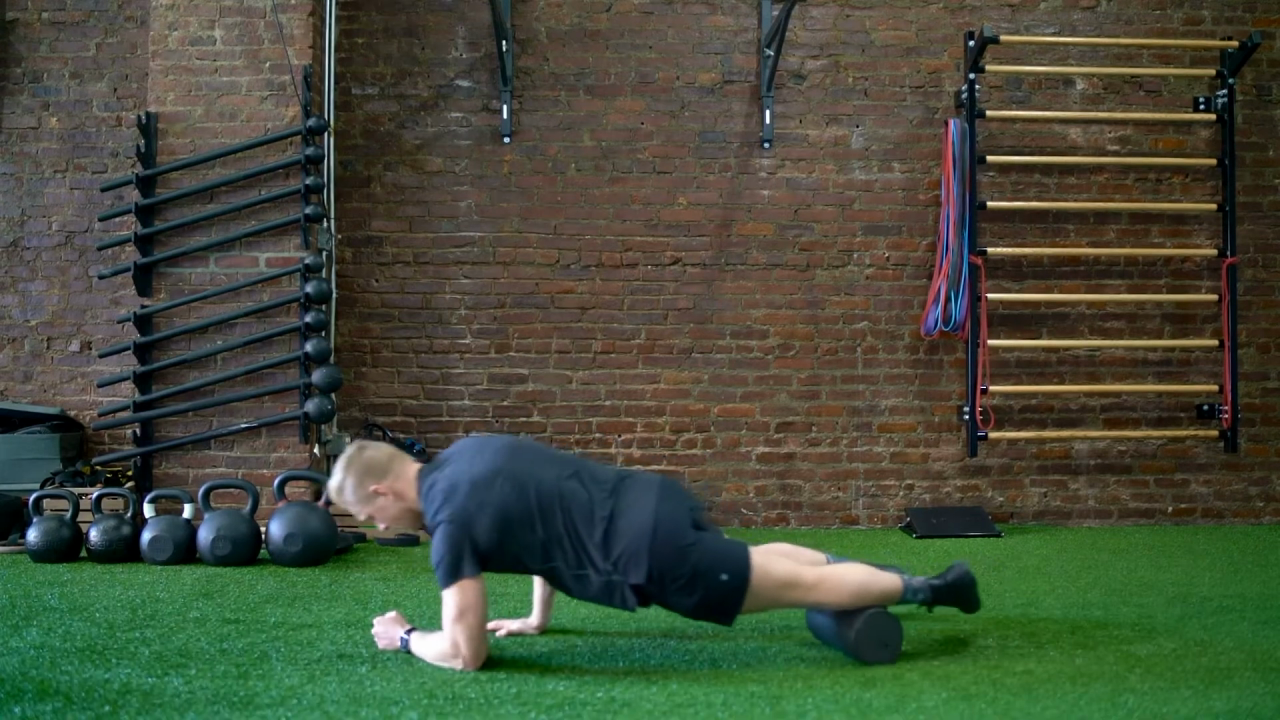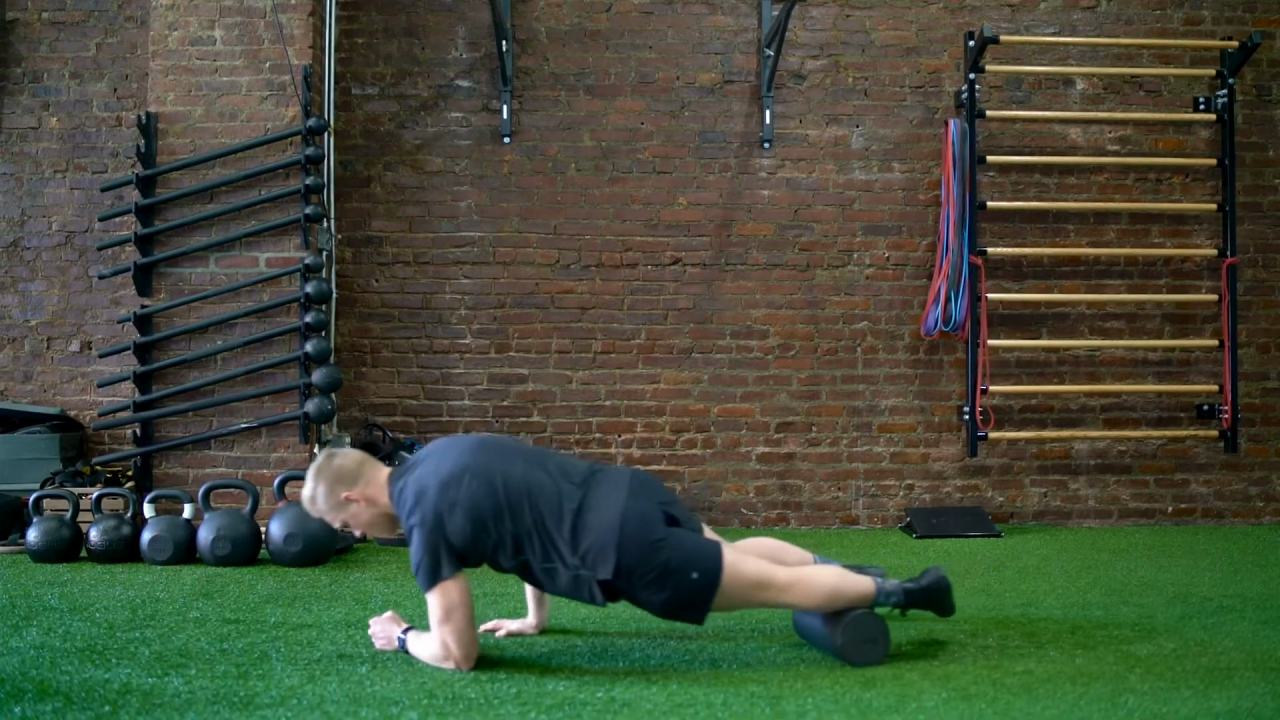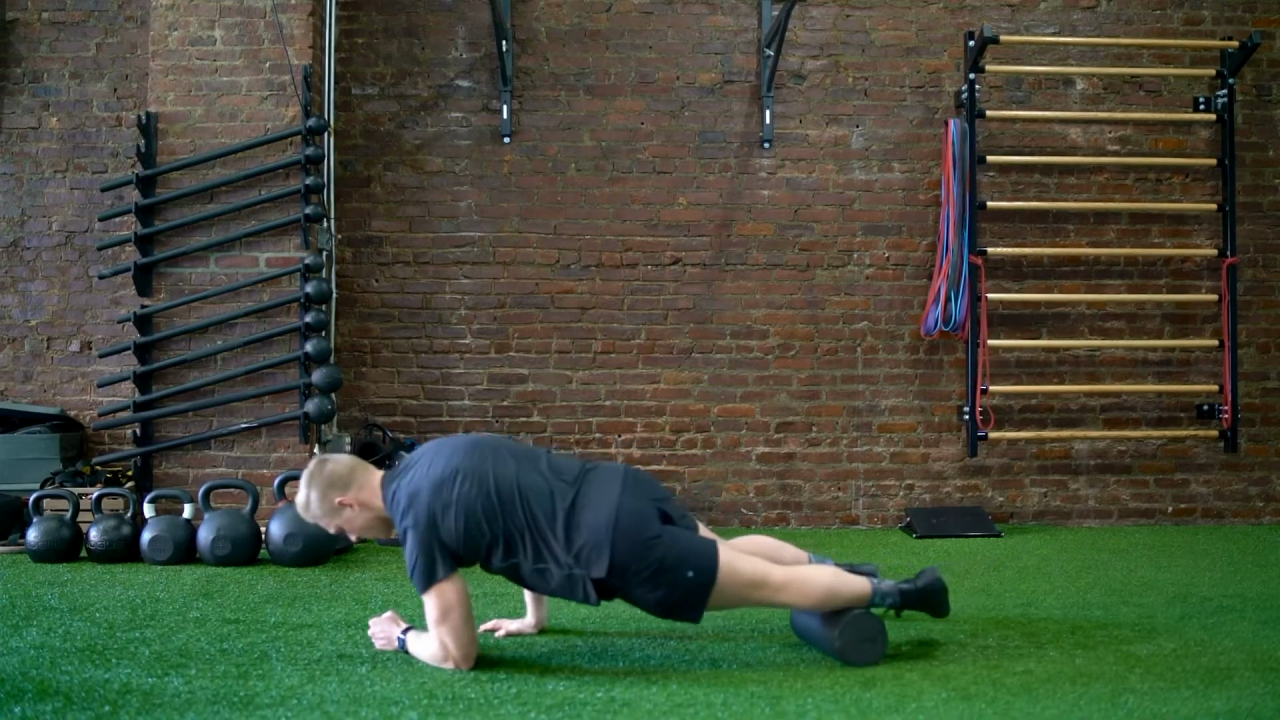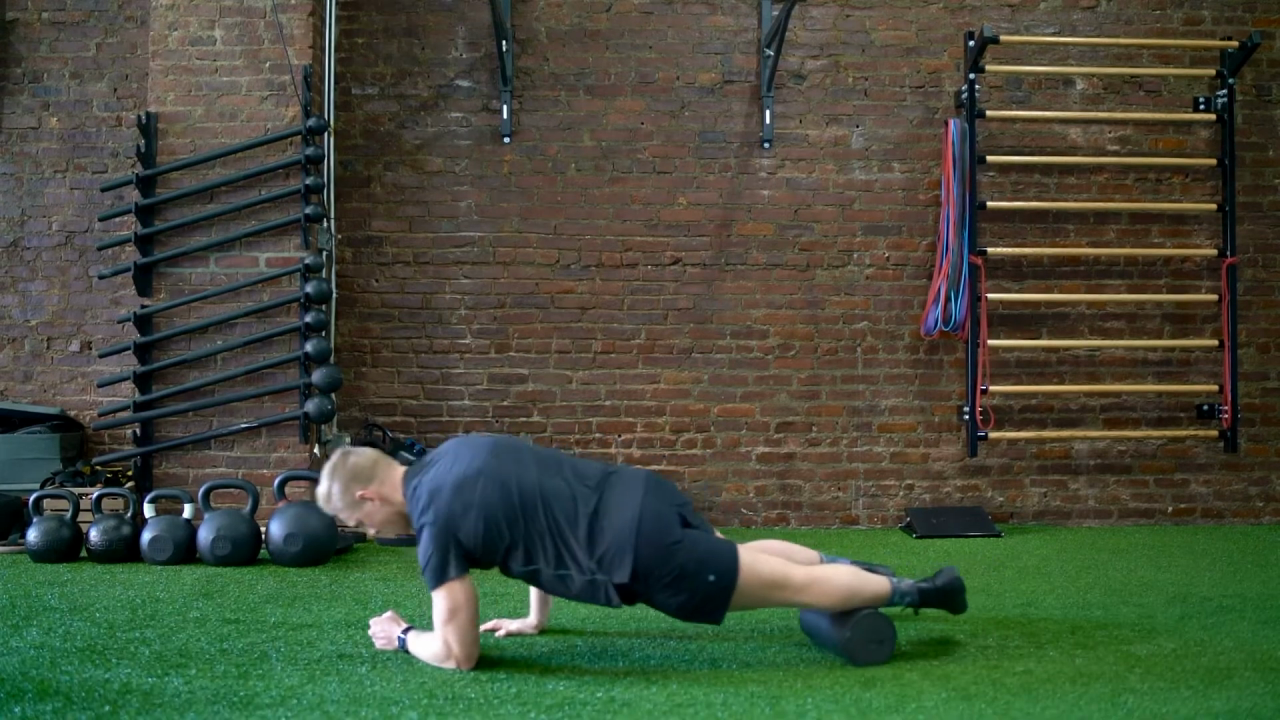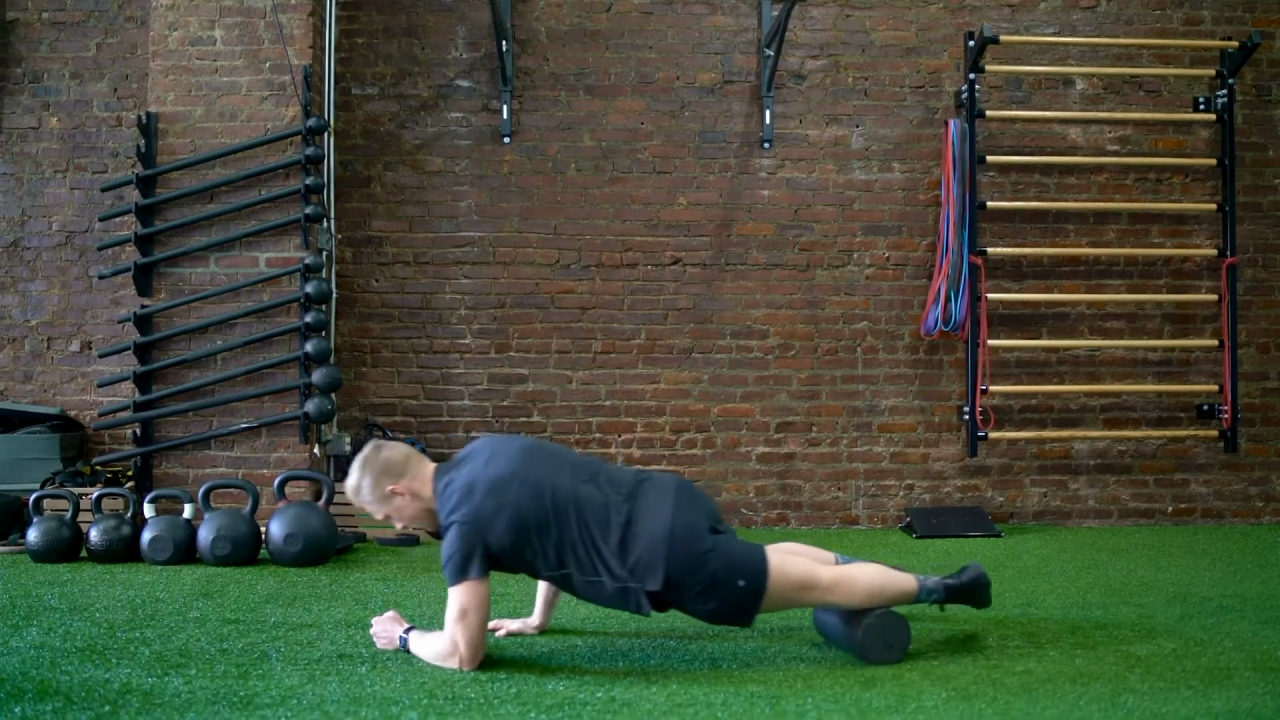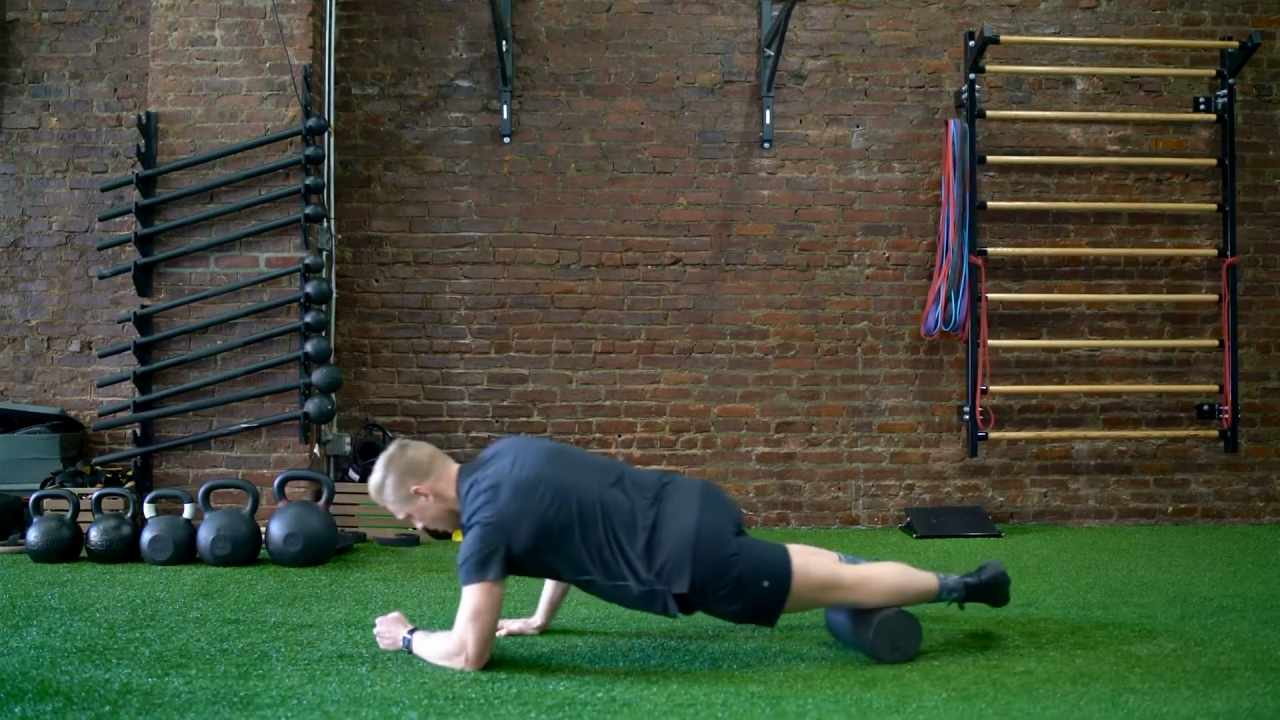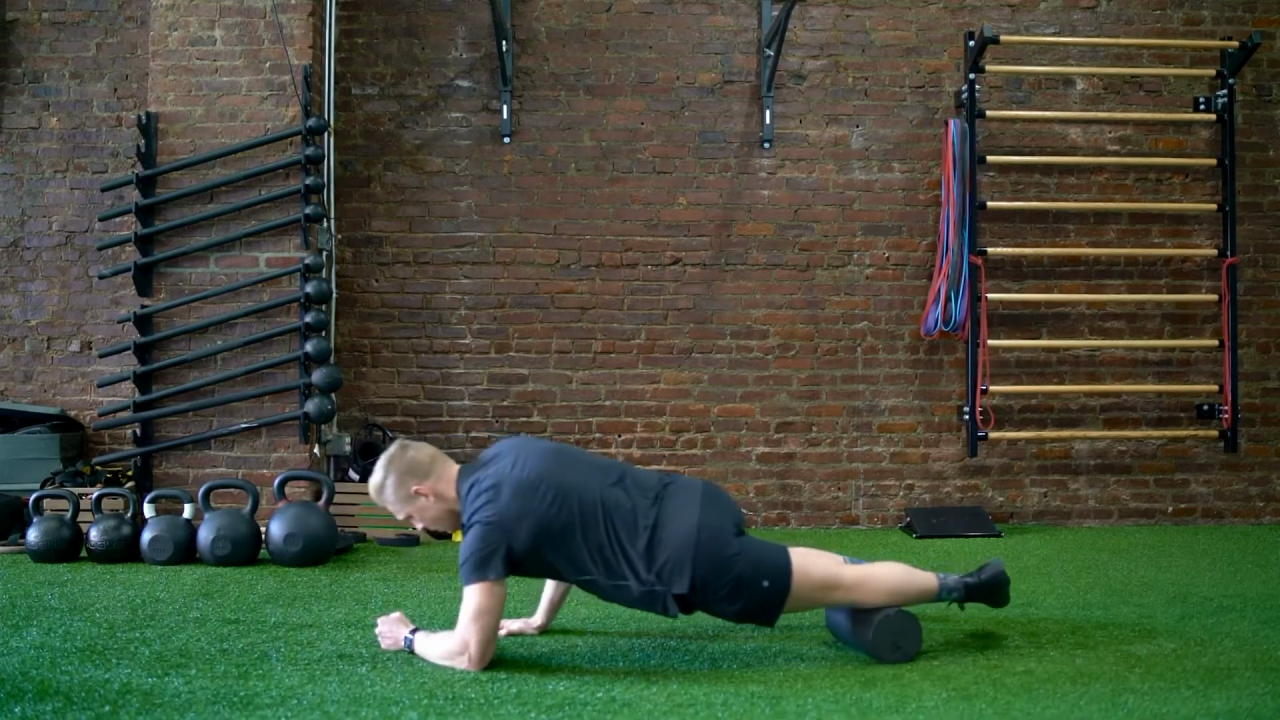
dt=0.2s
person 1, frame 1
left shoulder: (452, 519)
right shoulder: (466, 454)
left elbow: (465, 653)
left wrist: (405, 637)
right wrist: (538, 618)
left hip: (649, 551)
right hip: (653, 500)
left knee: (801, 589)
right knee: (748, 554)
left ankle: (930, 587)
right ankle: (853, 568)
person 1, frame 2
left shoulder: (425, 519)
right shoulder: (438, 457)
left elbow: (458, 653)
left wrist: (403, 636)
right wrist: (535, 618)
left hip: (624, 544)
right hip: (628, 493)
left knee: (771, 587)
right knee: (730, 550)
left ankle: (903, 591)
right ankle: (843, 570)
person 1, frame 3
left shoulder: (418, 522)
right shoulder: (432, 459)
left elbow: (456, 654)
left wrist: (401, 637)
right wrist: (533, 617)
left hip: (617, 541)
right hip: (621, 489)
left knee: (767, 585)
right knee: (724, 546)
left ankle: (898, 592)
right ankle: (840, 569)
person 1, frame 4
left shoulder: (436, 519)
right shoulder: (455, 454)
left elbow: (459, 653)
left wrist: (402, 637)
right wrist: (536, 617)
left hip: (636, 548)
right hip: (640, 496)
left knee: (785, 587)
right knee: (735, 551)
left ankle: (920, 590)
right ankle: (843, 566)
person 1, frame 5
left shoulder: (464, 520)
right shoulder: (483, 453)
left elbow: (462, 654)
left wrist: (403, 636)
right wrist: (537, 619)
left hip: (666, 555)
right hip: (666, 502)
left knee: (811, 590)
right knee: (755, 555)
left ankle: (944, 587)
right ankle: (849, 563)
person 1, frame 6
left shoulder: (486, 522)
right shoulder: (504, 454)
left elbow: (469, 654)
left wrist: (408, 638)
right wrist: (539, 620)
left hip: (688, 558)
right hip: (687, 505)
left knee: (834, 589)
right knee: (772, 556)
left ankle: (963, 584)
right ankle: (860, 562)
person 1, frame 7
left shoulder: (487, 523)
right shoulder: (505, 456)
left elbow: (472, 652)
left wrist: (410, 638)
right wrist: (540, 618)
left hip: (692, 556)
right hip: (690, 504)
left knee: (835, 588)
right knee: (777, 556)
left ankle: (963, 585)
right ankle: (863, 565)
